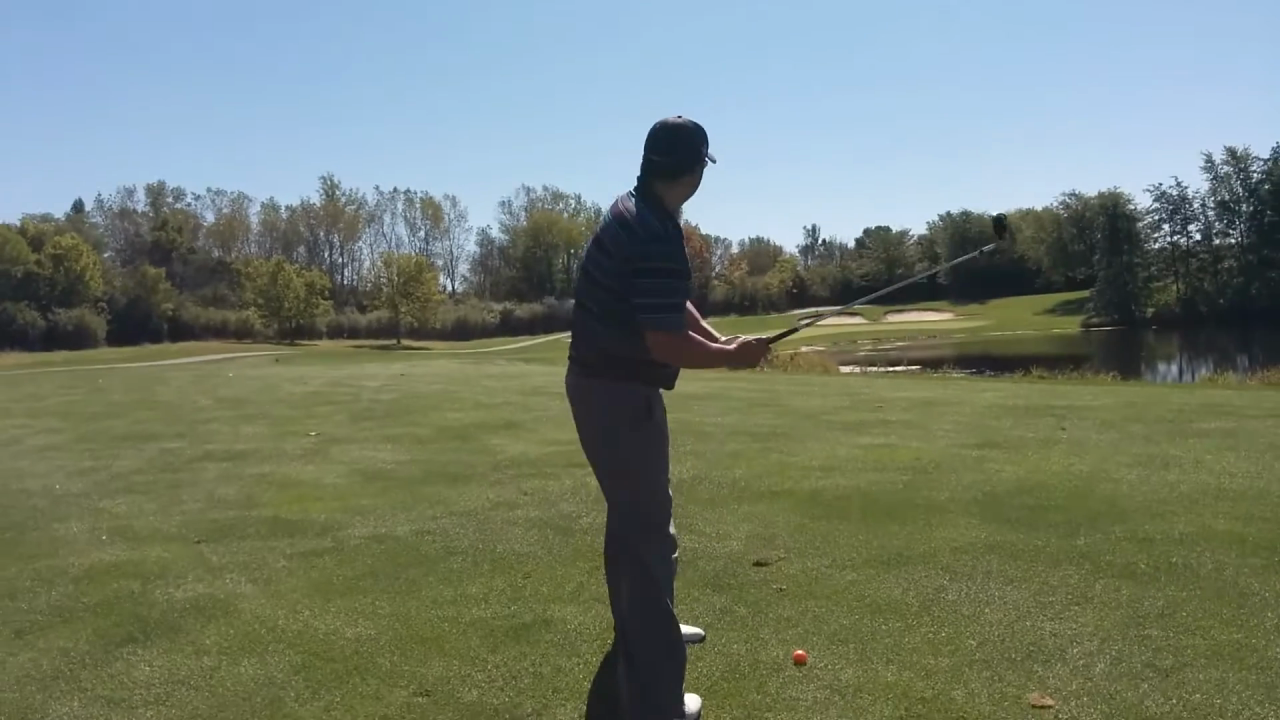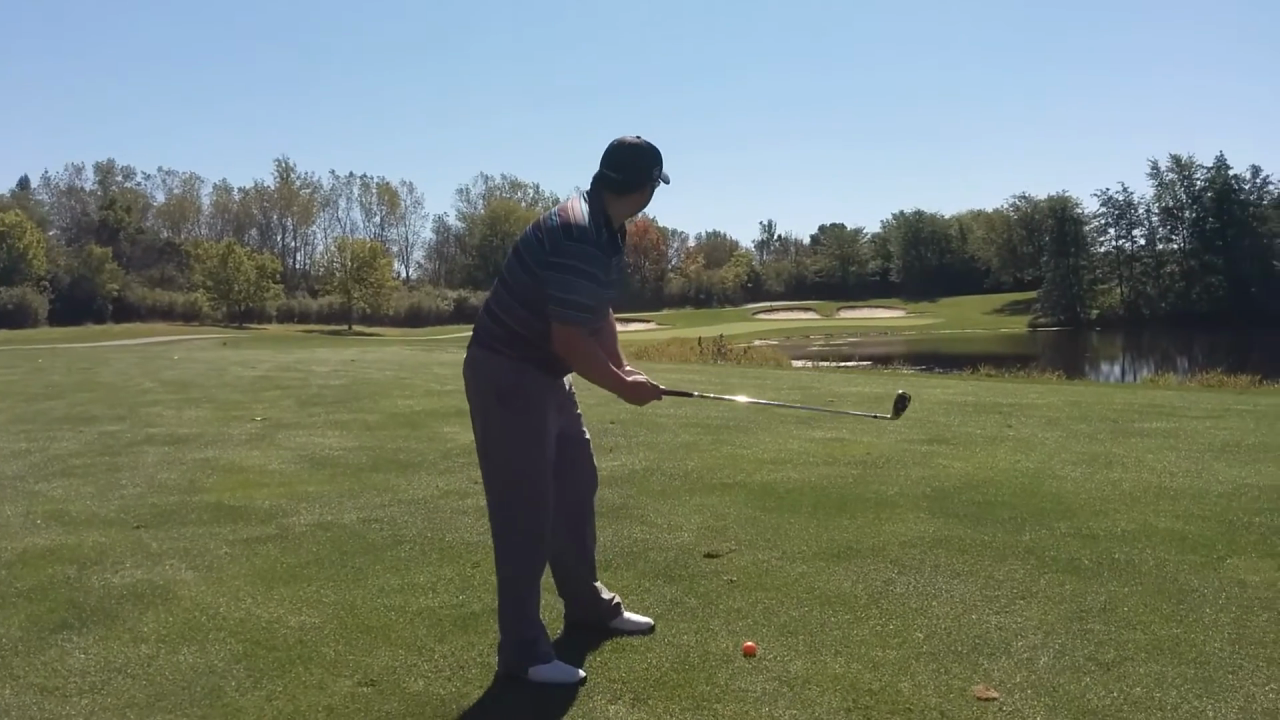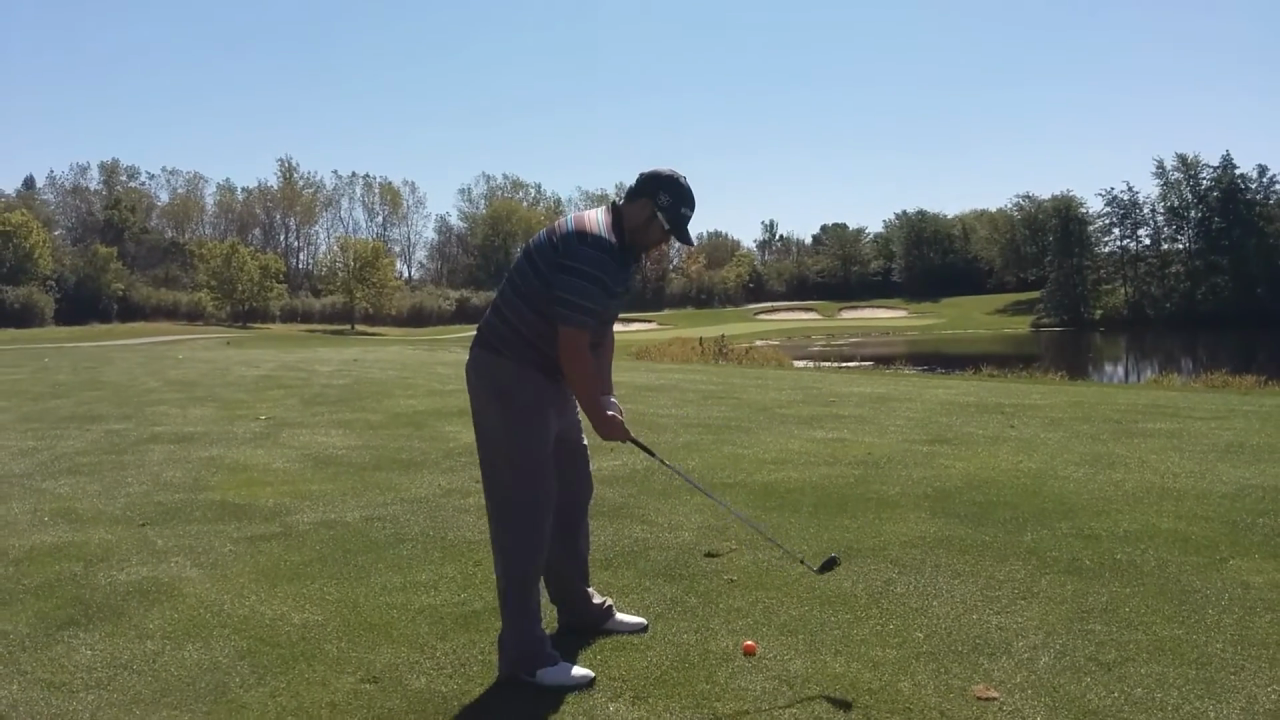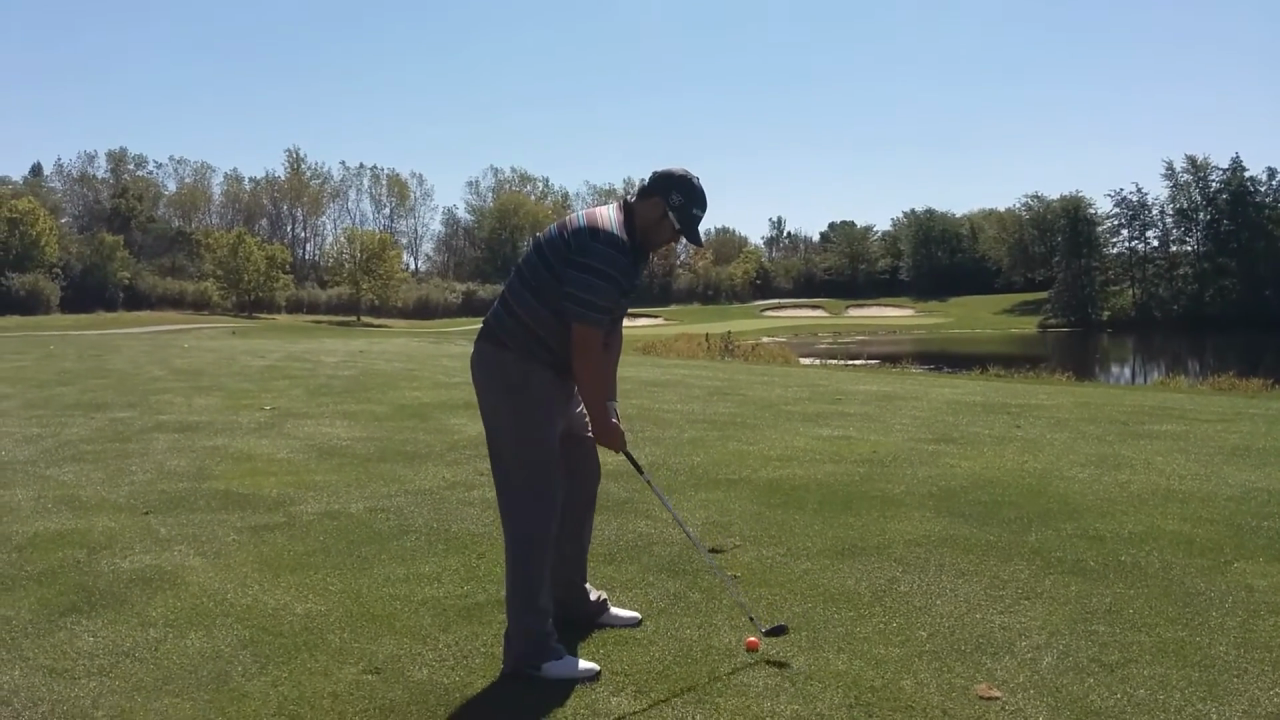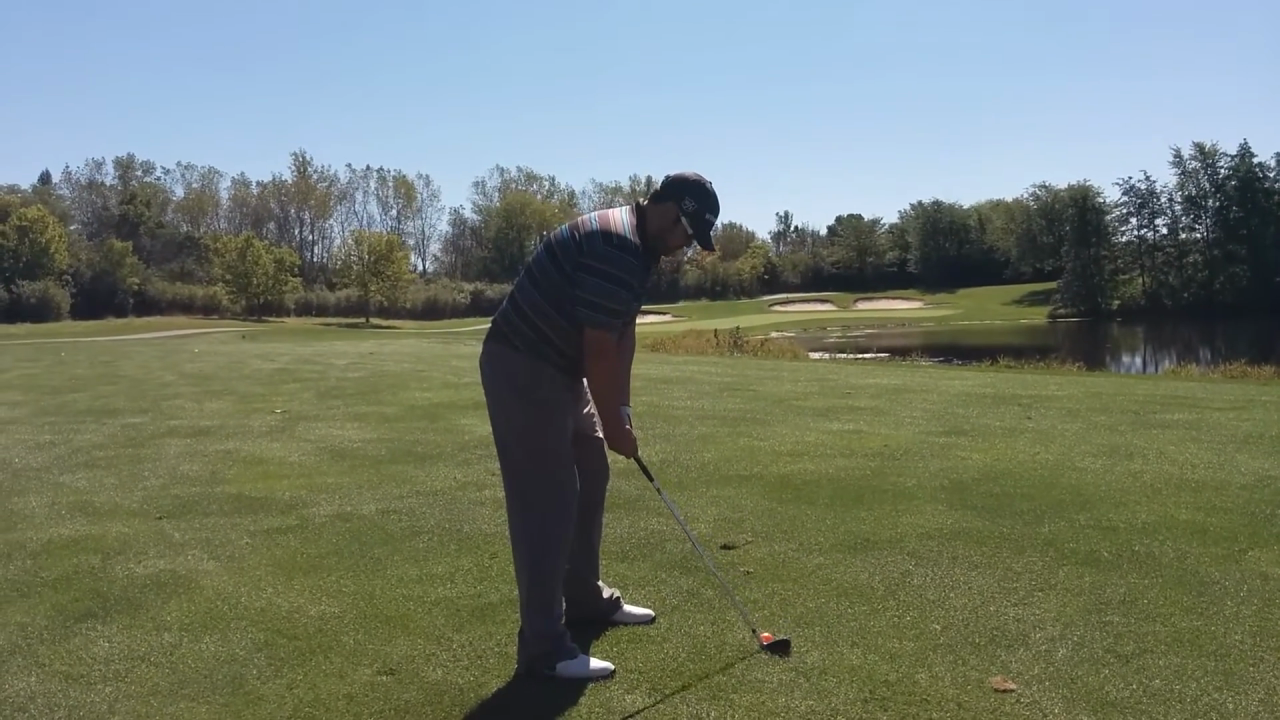
dt=0.7s
person 1, frame 1
left shoulder: (635, 211)
right shoulder: (654, 235)
right elbow: (664, 343)
left wrist: (718, 339)
right wrist: (730, 356)
left hip: (611, 385)
right hip: (617, 391)
left knee: (637, 514)
right knee: (648, 531)
left ankle: (643, 627)
person 1, frame 2
left shoulder: (606, 233)
right shoulder: (578, 238)
left elbow: (598, 313)
right elbow: (569, 340)
left wrist: (622, 369)
right wrist: (622, 388)
left hip: (543, 373)
right hip: (506, 373)
left knee: (576, 485)
right knee: (525, 506)
left ankle: (586, 601)
right ankle: (521, 647)
person 1, frame 3
left shoulder: (616, 246)
right shoulder: (592, 247)
left elbow: (600, 333)
right elbow: (574, 347)
left wrist: (607, 399)
right wrist: (598, 414)
left hip: (543, 373)
right hip: (508, 373)
left knee: (570, 489)
right knee: (525, 504)
left ankle: (578, 604)
right ankle: (522, 648)
person 1, frame 4
left shoulder: (627, 245)
right shoulder: (603, 242)
left elbow: (608, 333)
right elbow: (586, 345)
left wrist: (608, 406)
right wrist: (601, 420)
left hip: (549, 367)
right hip: (514, 366)
left knee: (578, 480)
right knee: (535, 496)
left ankle: (572, 598)
right ankle: (529, 643)
person 1, frame 5
left shoulder: (635, 246)
right shoulder: (616, 246)
left elbow: (621, 335)
right elbow: (600, 350)
left wrist: (622, 411)
right wrist: (614, 425)
left hip: (559, 366)
right hip: (522, 367)
left knee: (588, 479)
right knee: (546, 498)
left ankle: (586, 597)
right ankle: (543, 644)
